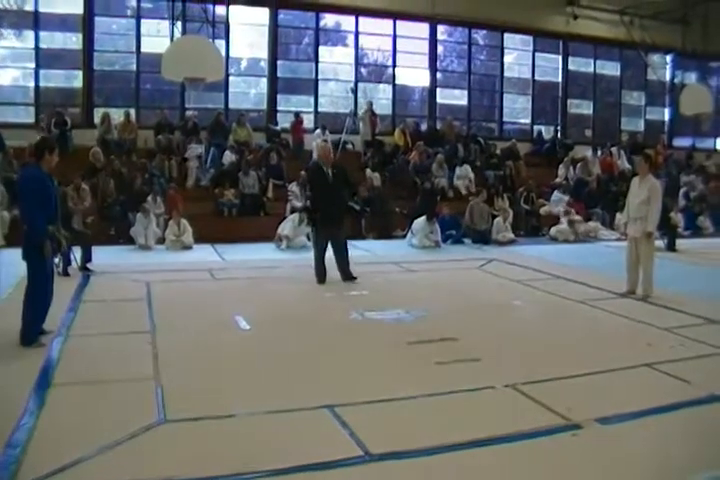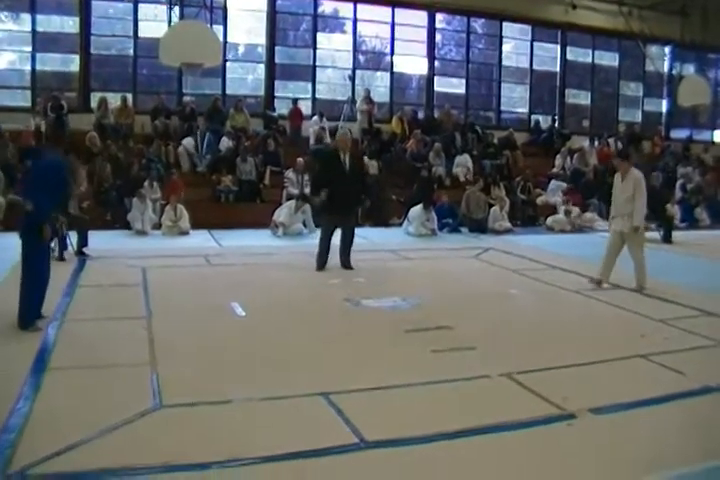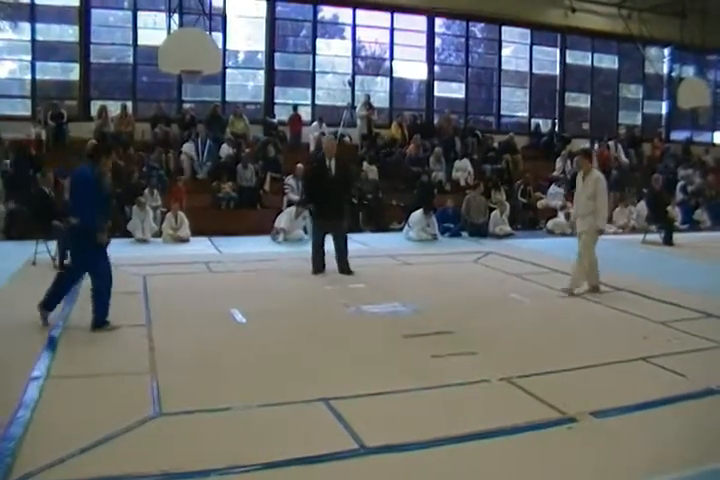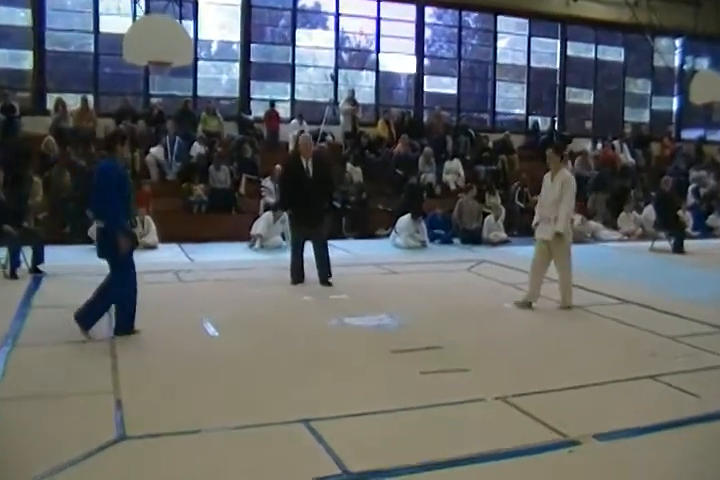
dt=0.7s
person 1, frame 1
left shoulder: (41, 176)
right shoulder: (33, 177)
right elbow: (33, 213)
left wrist: (53, 232)
right wrist: (44, 240)
left hip: (43, 236)
right hip: (38, 240)
left knee: (43, 286)
right knee: (38, 287)
left ankle: (34, 327)
right ankle: (29, 335)
person 1, frame 2
left shoulder: (47, 161)
right shoulder: (55, 165)
right elbow: (40, 194)
left wrist: (49, 220)
right wrist: (45, 224)
left hip: (34, 219)
right hip: (38, 222)
left knee: (36, 268)
right knee: (36, 269)
left ankle: (32, 311)
right ankle: (27, 319)
person 1, frame 3
left shoulder: (84, 173)
right shoulder: (90, 176)
right elbow: (87, 208)
right wrist: (100, 232)
left hip: (79, 230)
right hip: (88, 233)
left knee: (74, 271)
right knee: (102, 275)
left ankle: (47, 305)
right ankle: (100, 321)
person 1, frame 4
left shoulder: (109, 168)
right shoulder: (111, 170)
right elbow: (108, 206)
left wrist: (125, 230)
right wrist: (119, 234)
left hip: (113, 230)
right hip: (113, 232)
left knee: (126, 279)
right knee: (119, 279)
left ankle: (124, 325)
right ankle: (85, 316)
person 2, frame 1
left shoulder: (653, 184)
right shoulder: (634, 181)
left elbow: (655, 208)
left wrist: (650, 229)
right wrist: (625, 222)
left hip: (644, 226)
right hip: (633, 224)
left knee: (646, 261)
right knee: (631, 260)
left ankle: (646, 291)
right ankle: (631, 287)
person 2, frame 2
left shoulder: (637, 177)
right shoulder: (617, 176)
left elbow: (641, 201)
left wrist: (637, 223)
right wrist: (612, 216)
left hip: (632, 221)
right hip: (618, 220)
left knee: (637, 254)
right knee: (611, 251)
left ankle: (640, 283)
right ankle: (601, 278)
person 2, frame 3
left shoulder: (598, 178)
right shoulder: (580, 176)
left elbow: (602, 203)
left wrist: (600, 225)
right wrist: (574, 217)
left hip: (591, 222)
right hip: (581, 221)
left knee: (583, 254)
right knee: (589, 254)
left ankle: (572, 287)
right ankle: (594, 284)
person 2, frame 4
left shoulder: (567, 178)
right shoulder: (547, 177)
left elbow: (567, 206)
left wrist: (560, 229)
right wrist: (537, 222)
left hip: (558, 229)
right hip: (544, 227)
left knee: (563, 266)
right knee: (537, 265)
left ankle: (567, 301)
right ankle: (529, 299)
person 3, frame 1
left shoulder: (339, 170)
right shoulder: (312, 170)
left elbow: (348, 186)
right elbow: (308, 188)
right wrist: (308, 192)
left hip: (336, 214)
right hip: (319, 215)
left knee: (340, 245)
right knee: (319, 248)
left ankle: (346, 273)
right ankle: (320, 275)
person 3, frame 2
left shoulder: (356, 159)
right shoulder: (328, 156)
left elbow: (362, 179)
right elbow: (319, 175)
left wrist: (363, 195)
right wrist: (320, 191)
left hip: (350, 201)
right hip: (331, 200)
left knee: (348, 234)
right knee: (326, 234)
left ankle: (345, 261)
right ankle: (321, 262)
person 3, frame 3
left shoulder: (342, 164)
right shoulder: (315, 164)
left elbow: (348, 183)
right elbow: (308, 184)
left wrist: (346, 199)
right wrist: (309, 202)
left hip: (337, 207)
right hip: (319, 206)
left knee: (341, 238)
right knee: (317, 239)
left ankle: (344, 266)
right ankle: (318, 266)
person 3, frame 4
left shoulder: (321, 164)
right shoulder: (290, 165)
left elbow: (329, 184)
right elbow: (283, 187)
left wrist: (327, 201)
right wrist: (286, 206)
left hip: (317, 210)
right hip: (298, 211)
left knee: (321, 245)
right knee: (297, 246)
left ankle: (324, 277)
right ankle: (297, 276)
